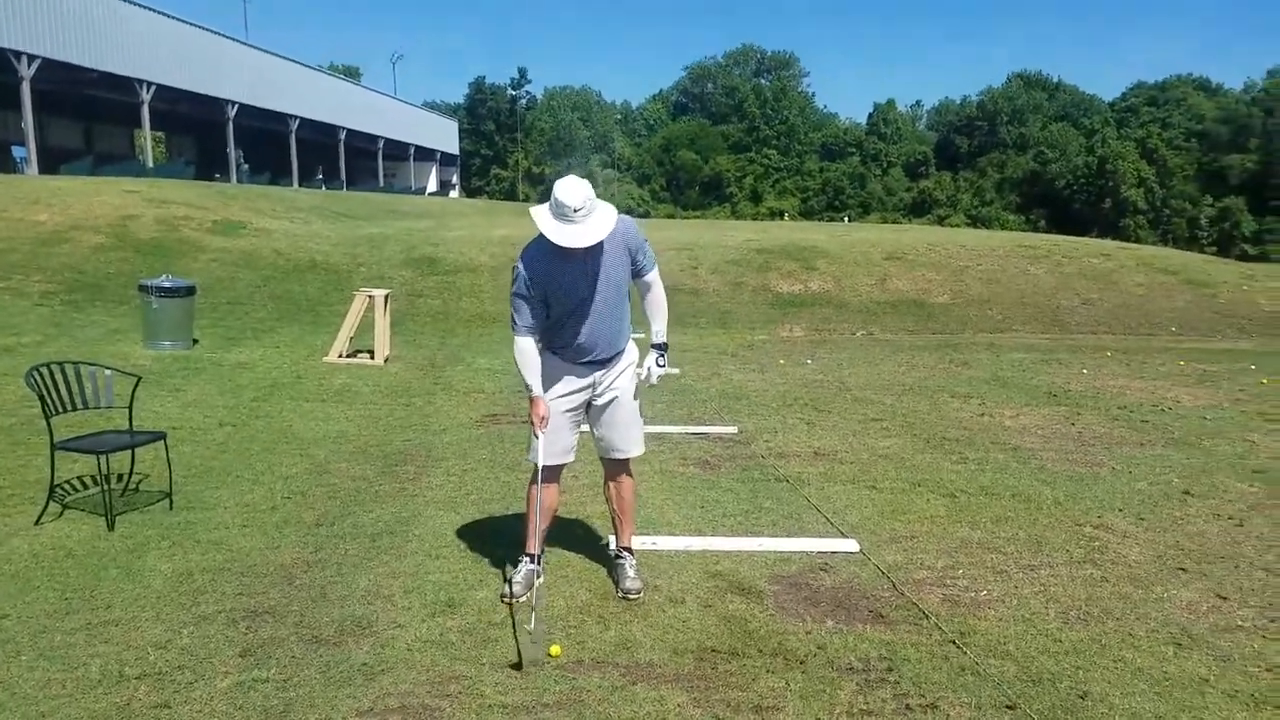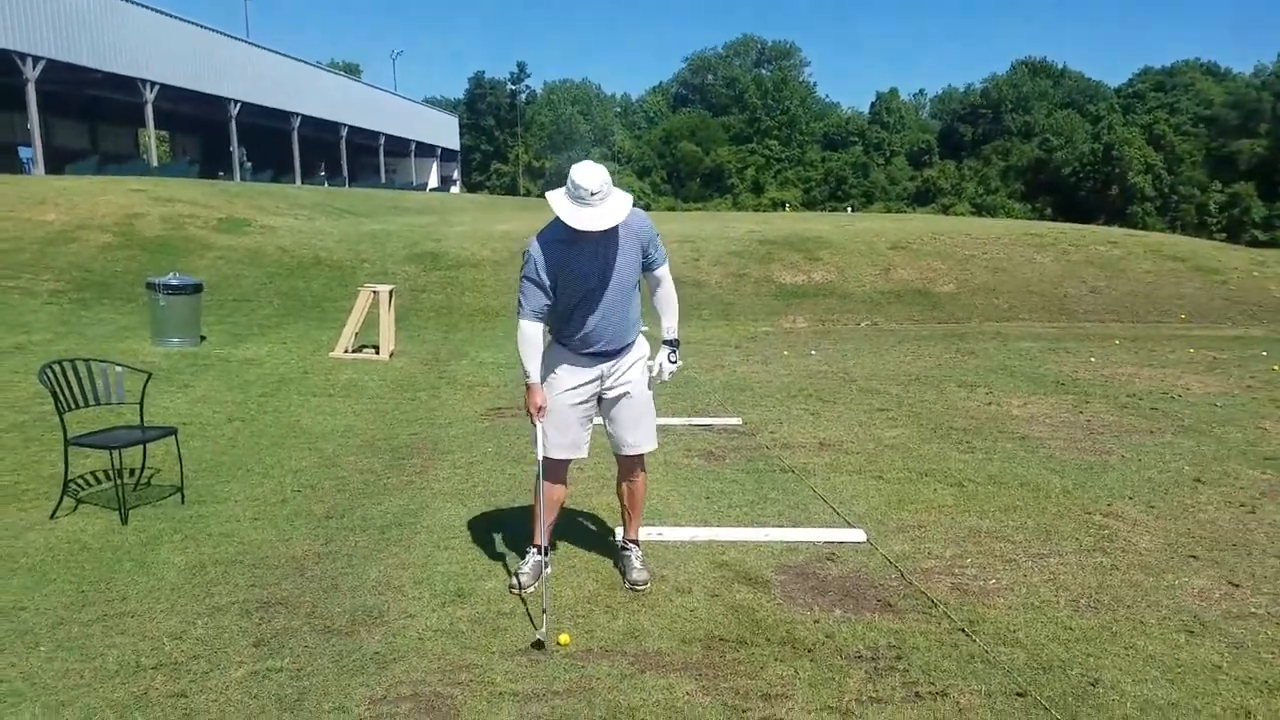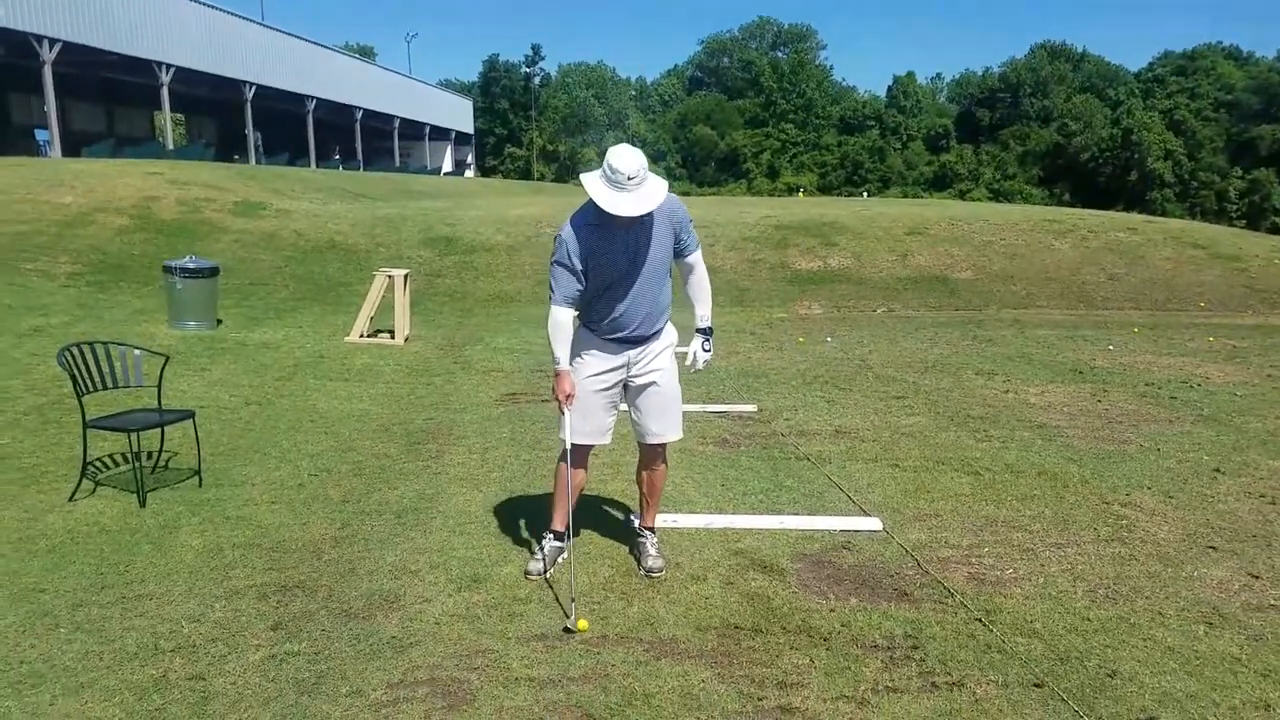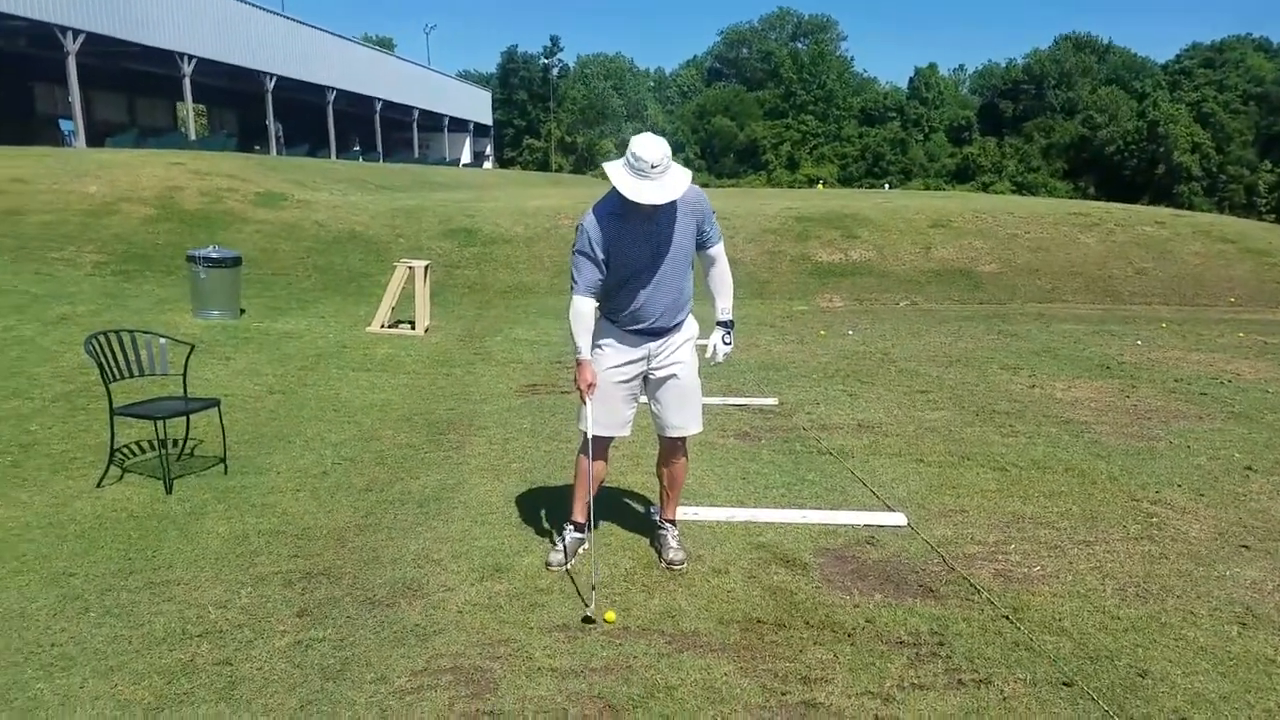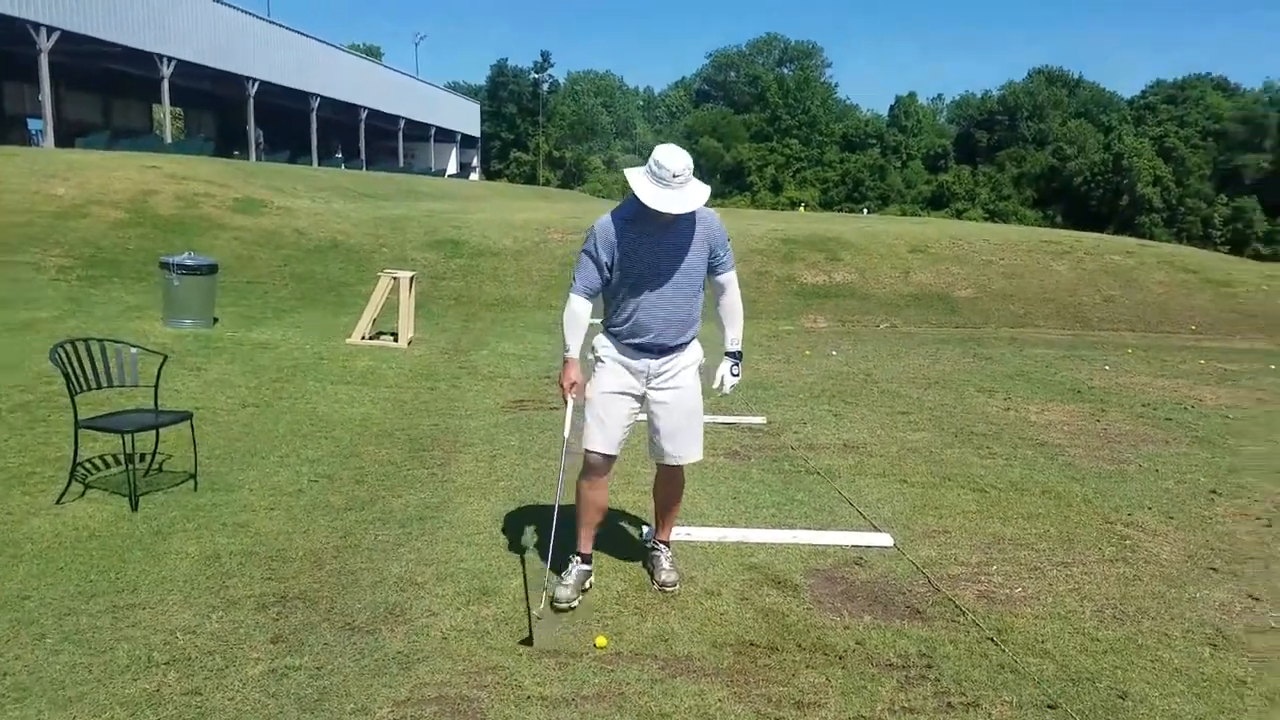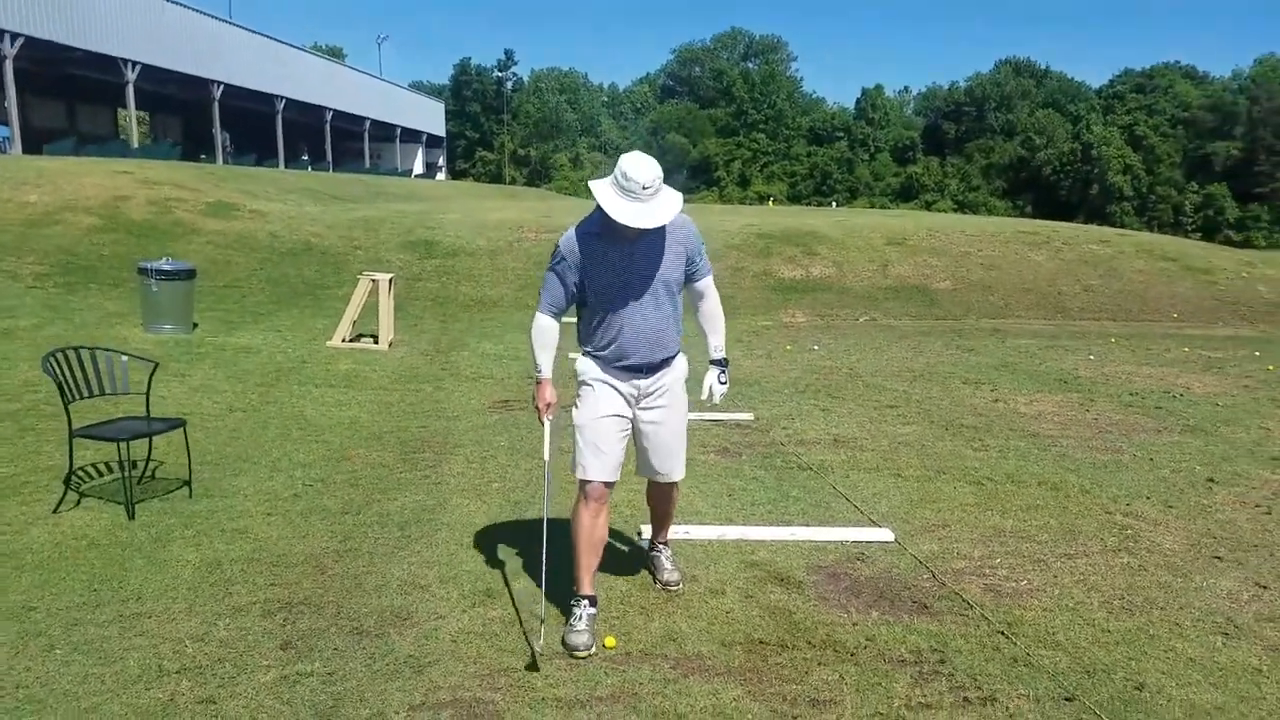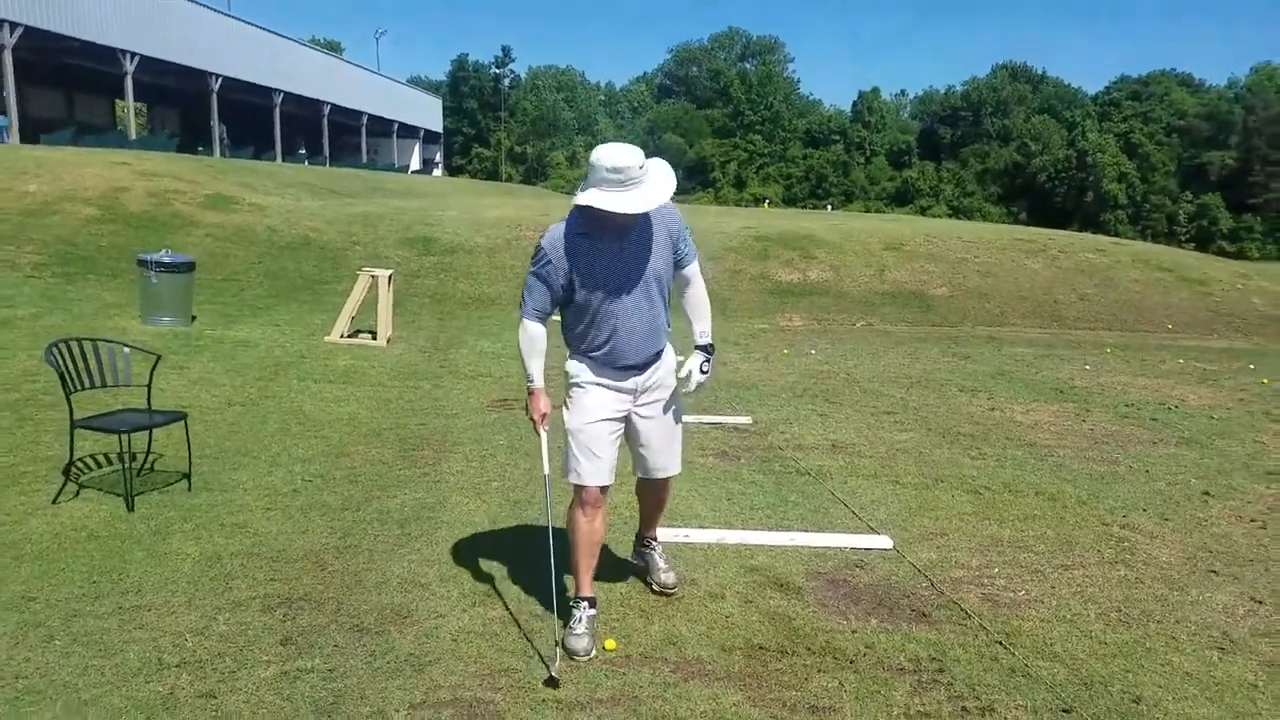
dt=0.4s
person 1, frame 1
left shoulder: (625, 233)
right shoulder: (532, 262)
left elbow: (650, 286)
right elbow: (525, 335)
left wrist: (659, 346)
right wrist: (536, 394)
left hip: (617, 366)
right hip: (560, 371)
left knee: (619, 464)
right knee: (548, 467)
left ankle: (624, 555)
right ankle: (531, 559)
person 1, frame 2
left shoulder: (638, 226)
right shoulder: (544, 247)
left elbow: (660, 281)
right elbow: (530, 320)
left wrist: (669, 341)
right wrist: (533, 382)
left hip: (627, 360)
right hip: (568, 364)
left knee: (632, 459)
right knee: (555, 460)
left ankle: (631, 546)
right ankle: (539, 551)
person 1, frame 3
left shoulder: (671, 211)
right shoulder: (575, 232)
left elbow: (693, 268)
right elbow: (562, 306)
left wrist: (703, 329)
right wrist: (562, 368)
left hip: (655, 347)
right hip: (596, 350)
left knee: (655, 448)
right knee: (577, 446)
left ankle: (646, 533)
right ankle: (555, 536)
person 1, frame 4
left shoulder: (694, 203)
right shoulder: (598, 221)
left elbow: (715, 260)
right elbow: (584, 296)
left wrist: (724, 322)
right wrist: (583, 358)
left hip: (676, 340)
right hip: (617, 341)
left knee: (675, 440)
right knee: (597, 438)
left ankle: (667, 526)
right ankle: (576, 527)
person 1, frame 5
left shoulder: (708, 225)
right shoulder: (609, 227)
left elbow: (726, 288)
right elbow: (580, 296)
left wrist: (733, 351)
right wrist: (571, 358)
left hip: (678, 362)
right hip: (618, 358)
left knee: (673, 464)
right knee: (596, 460)
left ankle: (660, 547)
right ankle: (582, 559)
person 1, frame 6
left shoulder: (683, 231)
right shoulder: (577, 241)
left elbow: (705, 294)
right elbow: (548, 312)
left wrist: (718, 359)
right wrist: (543, 377)
left hip: (664, 377)
right hip: (603, 379)
left knee: (665, 478)
right knee: (594, 489)
left ankle: (659, 546)
right ankle: (584, 601)
person 1, frame 7
left shoulder: (665, 219)
right shoulder: (559, 243)
left elbow: (690, 280)
right elbow: (533, 319)
left wrist: (703, 346)
right wrist: (536, 387)
left hip: (657, 372)
right hip: (595, 381)
left knee: (659, 474)
right knee: (590, 493)
left ankle: (647, 543)
right ankle: (583, 604)
